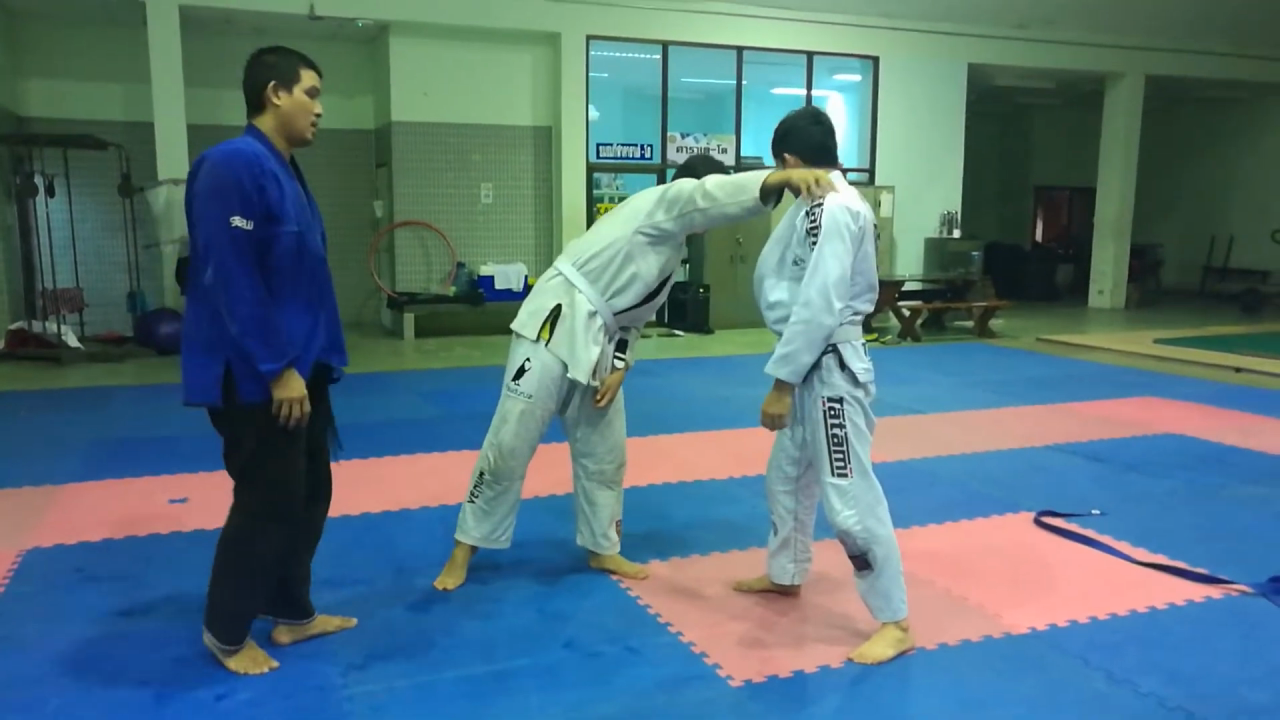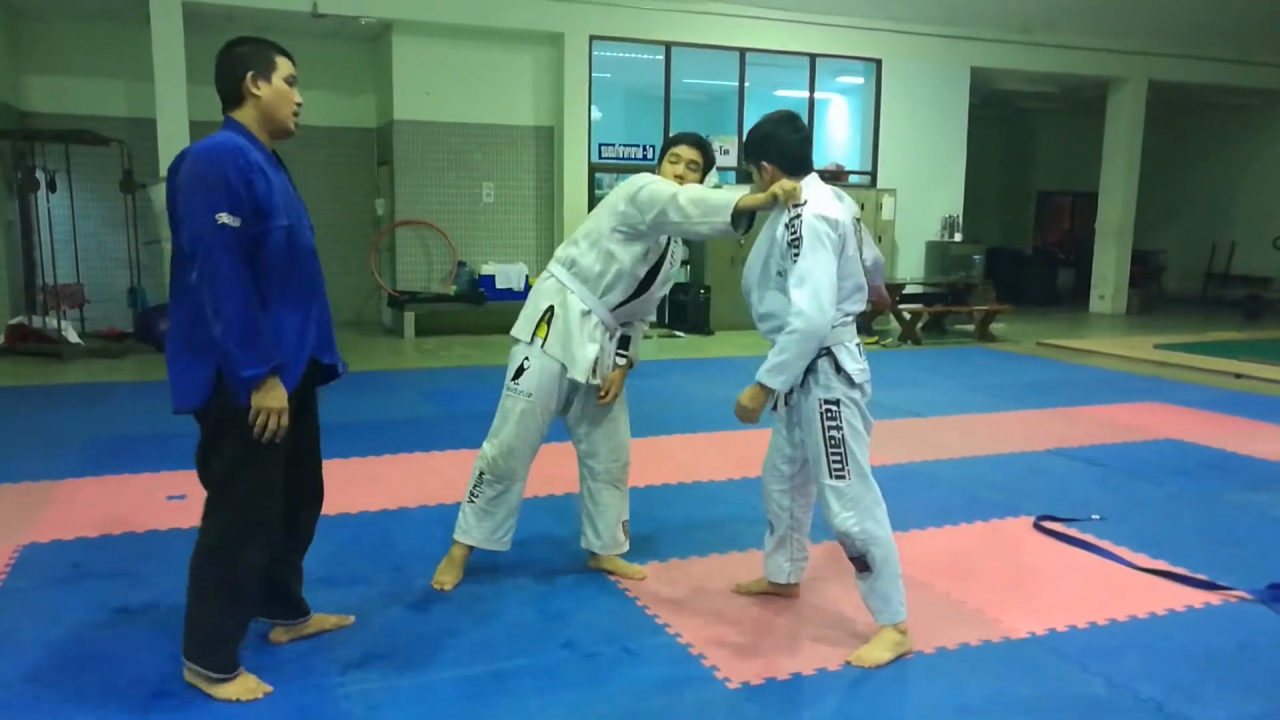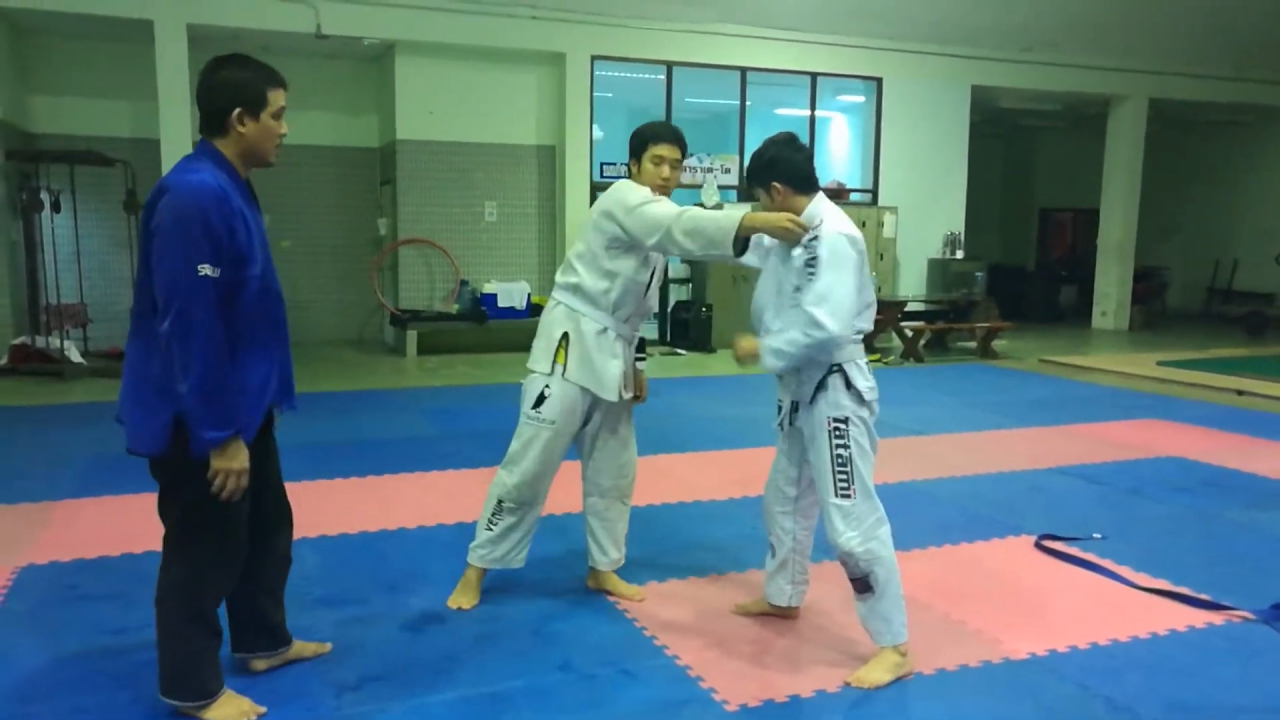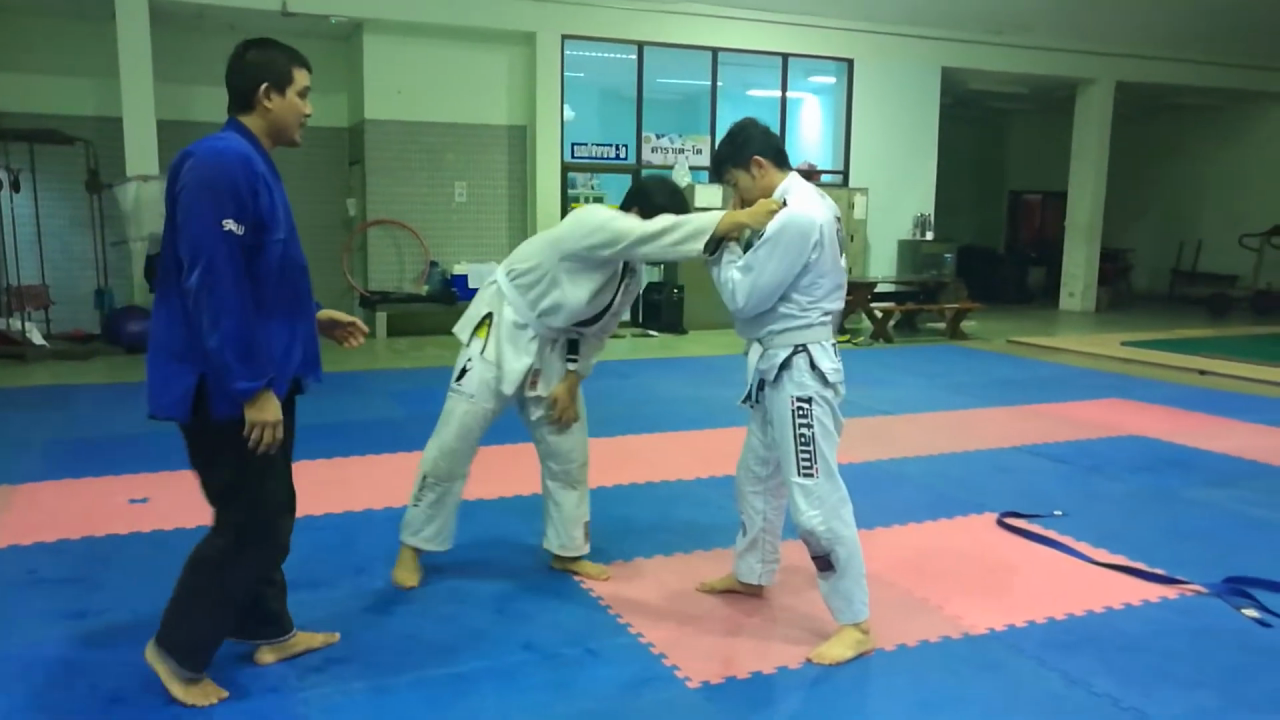
dt=0.7s
person 1, frame 1
left shoulder: (284, 171)
right shoulder: (234, 166)
right elbow: (232, 280)
right wrist: (275, 367)
left hip: (297, 364)
right hip: (255, 374)
left knee: (309, 494)
right knee: (269, 501)
left ankle: (290, 613)
right ankle: (227, 629)
person 1, frame 2
left shoulder: (265, 164)
right shoulder: (217, 160)
right elbow: (219, 279)
left wrist: (293, 366)
right wrist: (258, 374)
left hip: (285, 368)
right hip: (241, 379)
left knee: (297, 497)
right knee: (242, 514)
left ankle: (285, 612)
right ankle: (210, 660)
person 1, frame 3
left shoulder: (227, 188)
right shoulder: (195, 199)
right elbow: (189, 327)
right wrist: (219, 435)
left hip: (240, 401)
right hip: (201, 415)
left knee: (267, 525)
right knee: (206, 548)
left ankle: (263, 642)
person 1, frame 4
left shoulder: (251, 165)
right shoulder: (220, 164)
right elbow: (214, 287)
left wrist: (311, 319)
right wrist: (253, 388)
left hip: (255, 376)
right hip: (227, 386)
left knee: (268, 513)
right knee: (249, 519)
left ankle: (266, 630)
right ankle: (178, 648)
person 2, frame 1
left shoulder: (832, 209)
right shoulder: (825, 203)
left elbow: (817, 307)
left wrist: (780, 383)
left hip: (830, 368)
right hip: (812, 365)
left knee: (849, 496)
right knee: (788, 475)
left ankle: (895, 622)
right ankle: (785, 573)
person 2, frame 2
left shoulder: (808, 219)
right shoulder: (823, 198)
left elbow: (810, 318)
right elbow: (867, 255)
left wrist: (763, 385)
right wrist: (872, 281)
left hip: (826, 369)
right hip: (806, 369)
left knee: (848, 500)
right knee: (783, 475)
left ankle: (894, 624)
right ankle: (783, 575)
person 2, frame 3
left shoulder: (831, 236)
right shoulder: (801, 227)
left elbow: (826, 329)
right elbow: (760, 246)
left wrist: (763, 351)
left hip: (835, 391)
right hip: (804, 391)
left knee: (853, 520)
right knee: (786, 497)
left ankle: (894, 647)
right ankle: (783, 596)
person 2, frame 4
left shoulder: (794, 218)
right shoulder: (808, 200)
left elbow: (744, 296)
right elbow: (805, 284)
left wrist: (723, 247)
left hip: (799, 368)
right hip: (777, 365)
left knee: (815, 499)
right knee: (757, 476)
left ankle: (855, 624)
right ankle: (751, 574)
person 3, frame 1
left shoulder: (669, 251)
right shoulder: (660, 203)
right elbow: (711, 195)
left wrist: (619, 369)
right wrist: (784, 177)
left hip: (596, 345)
right hip: (555, 326)
left knee: (604, 453)
right knee: (509, 446)
left ankle: (602, 549)
right ankle: (464, 550)
person 3, frame 2
left shoulder: (673, 249)
right shoulder: (640, 190)
right elbow: (683, 207)
left wrist: (621, 366)
right wrist: (758, 200)
left hip: (601, 343)
right hip: (557, 326)
left knee: (609, 454)
right knee: (510, 446)
left ankle: (603, 549)
right ankle: (461, 550)
person 3, frame 3
left shoulder: (656, 223)
right shoulder: (622, 199)
right elbow: (680, 228)
left wrist: (635, 365)
right wrist: (757, 221)
left hip: (611, 356)
right hip: (571, 348)
left knee: (613, 471)
right knee: (529, 468)
left ankle: (602, 568)
right ankle: (479, 568)
person 3, frame 4
left shoulder: (631, 268)
right shoulder: (594, 224)
left elbow: (596, 327)
right elbow: (658, 236)
left wrist: (571, 380)
right wrist: (735, 219)
left hip: (548, 344)
right hip: (500, 329)
left knee: (566, 453)
right knee: (451, 448)
left ankle: (567, 550)
right ankle: (413, 547)
